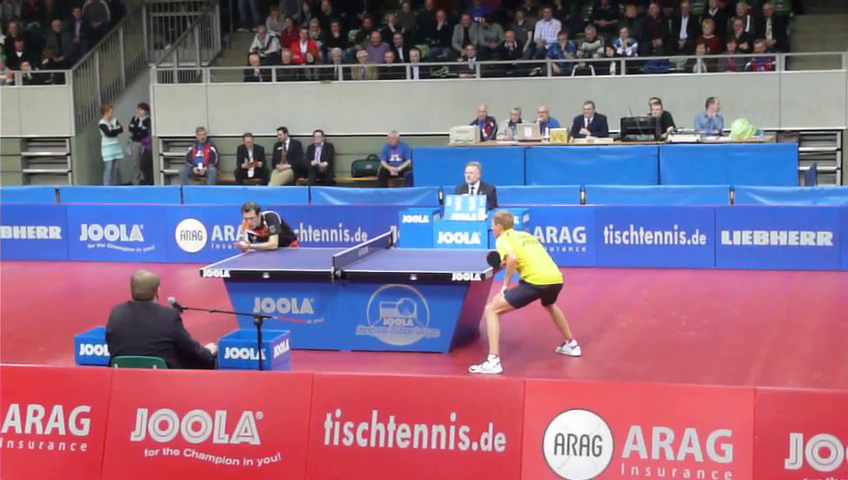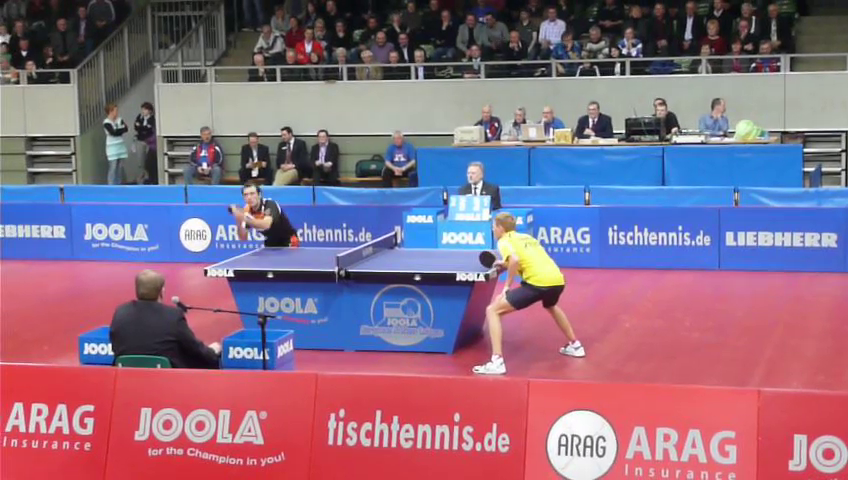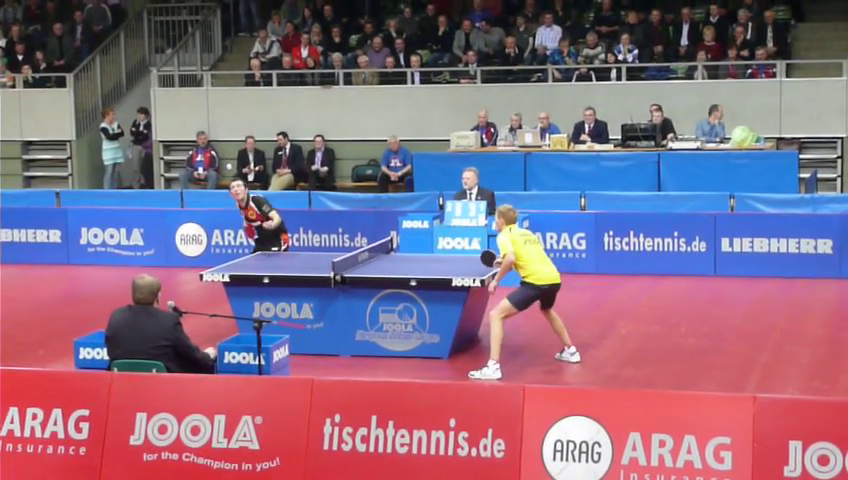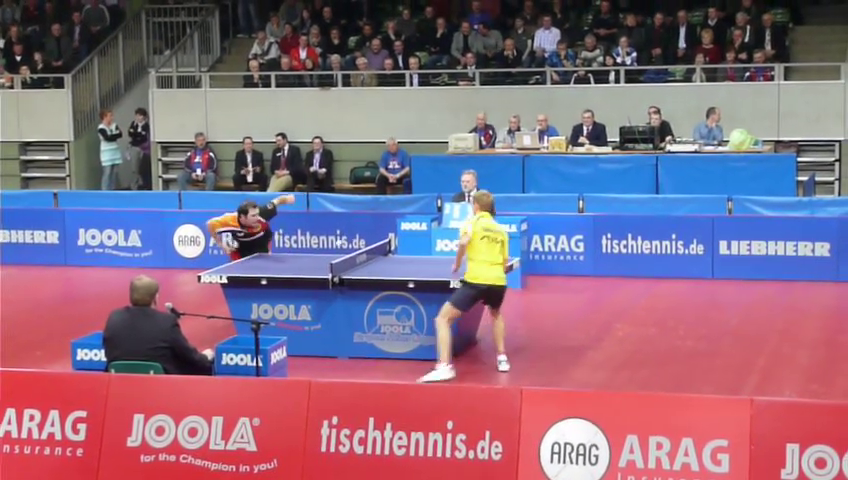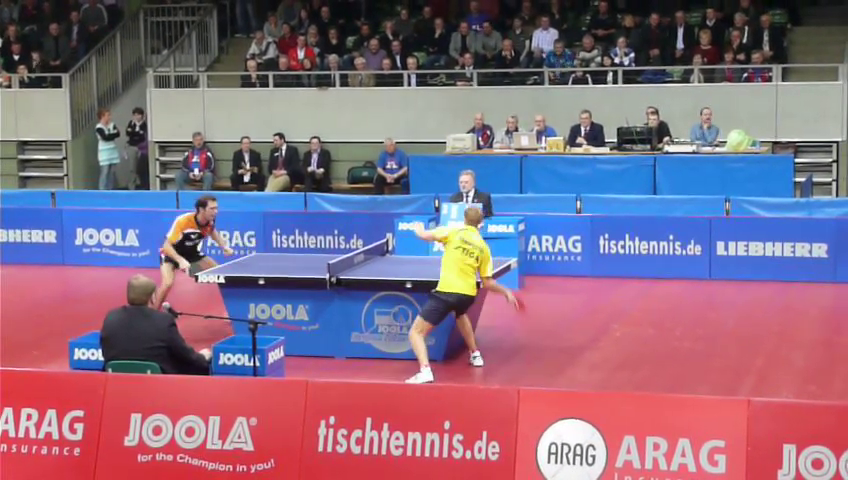
dt=0.5s
person 1, frame 1
left shoulder: (502, 239)
right shoulder: (526, 235)
left elbow: (513, 259)
left wrist: (506, 285)
left hip: (536, 281)
right hip: (556, 279)
left knee: (491, 310)
right knee: (549, 305)
left ankle: (493, 361)
right ankle: (571, 345)
person 1, frame 2
left shoulder: (504, 241)
right shoulder: (527, 237)
left elbow: (515, 260)
left wrist: (507, 285)
right wrist: (505, 264)
left hip: (538, 283)
right hip: (557, 280)
left knee: (492, 311)
right knee: (551, 307)
left ankle: (497, 361)
right ankle: (575, 345)
person 1, frame 3
left shoulder: (504, 235)
right shoulder: (527, 233)
left elbow: (510, 259)
left wrist: (496, 280)
right wrist: (505, 264)
left hip: (536, 282)
right hip: (554, 279)
left knee: (496, 315)
right knee: (547, 311)
left ankle: (493, 367)
right ankle: (570, 350)
person 1, frame 4
left shoulder: (472, 222)
right shoulder: (501, 231)
left elbow: (464, 241)
left wrist: (457, 262)
left hip: (475, 282)
right hip: (498, 284)
left knee: (442, 320)
right knee: (495, 315)
left ankle: (444, 367)
right ankle: (502, 359)
person 1, frame 5
left shoulder: (454, 232)
right shoulder: (484, 248)
left elbow: (425, 236)
right elbow: (487, 283)
left wrist: (419, 230)
right wrist: (506, 292)
left hip: (446, 292)
right hip: (467, 294)
left knee: (415, 333)
right knee: (460, 315)
left ankle: (425, 370)
right ankle: (475, 355)
